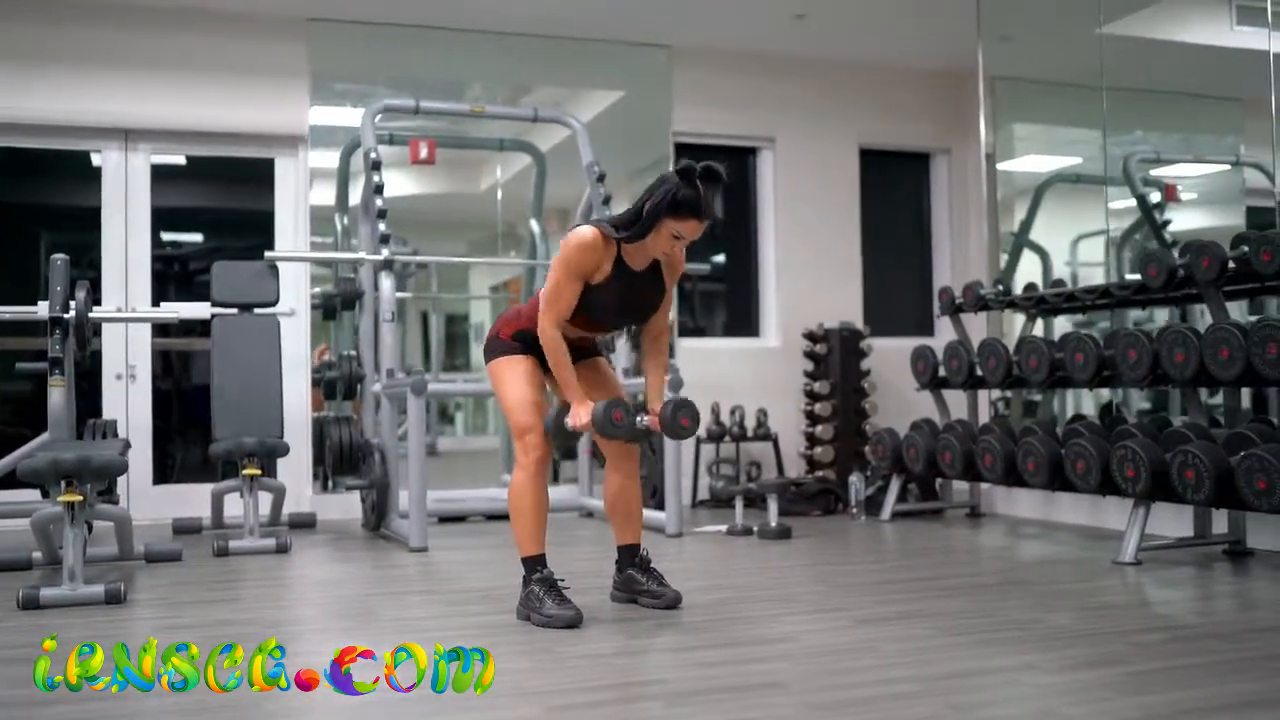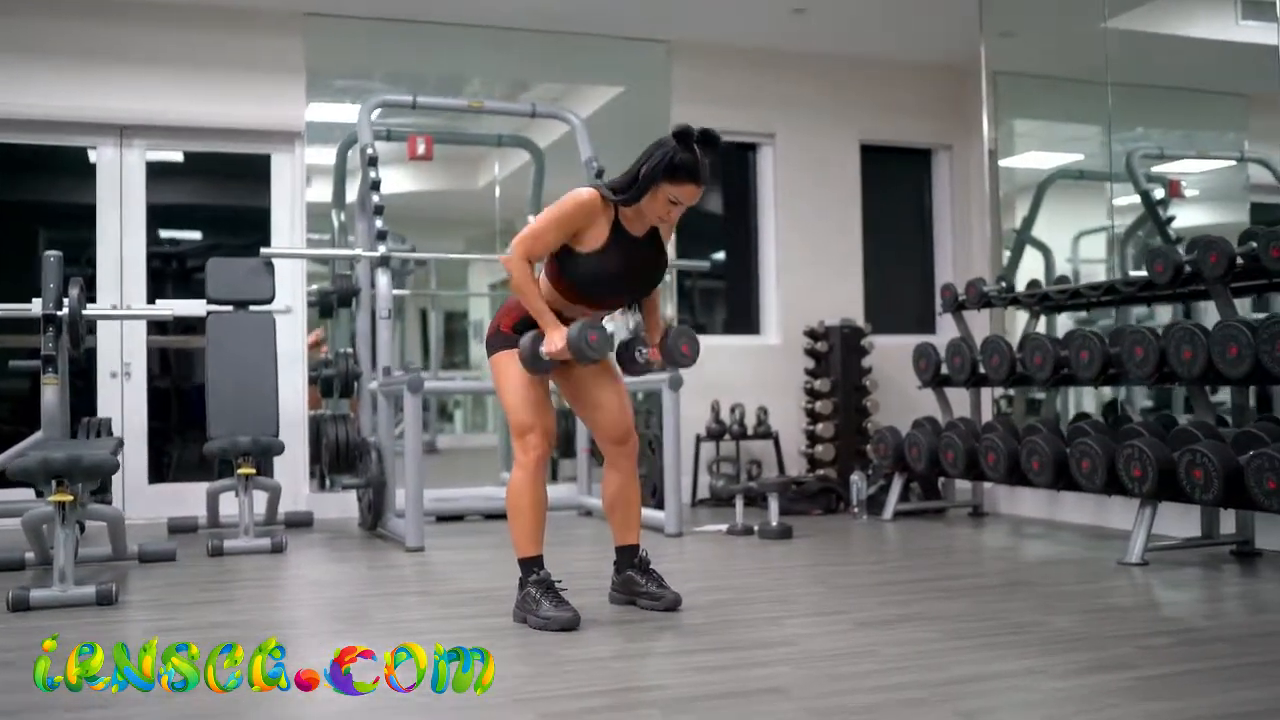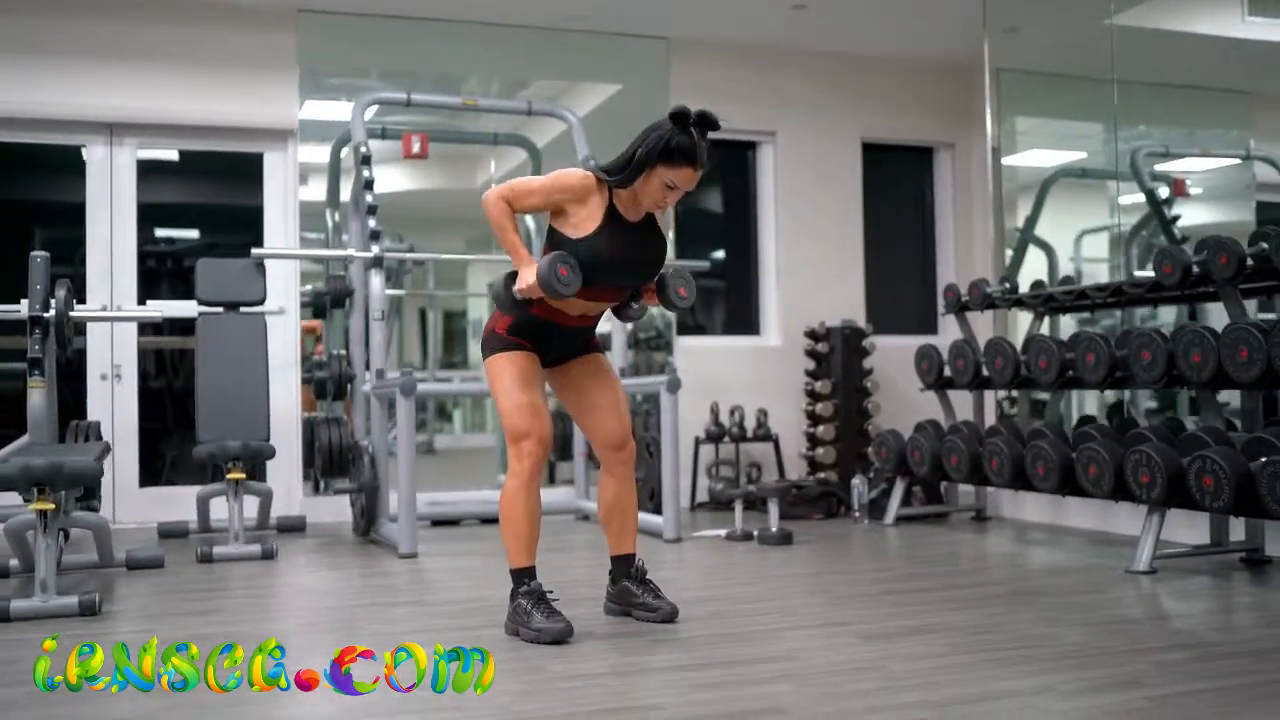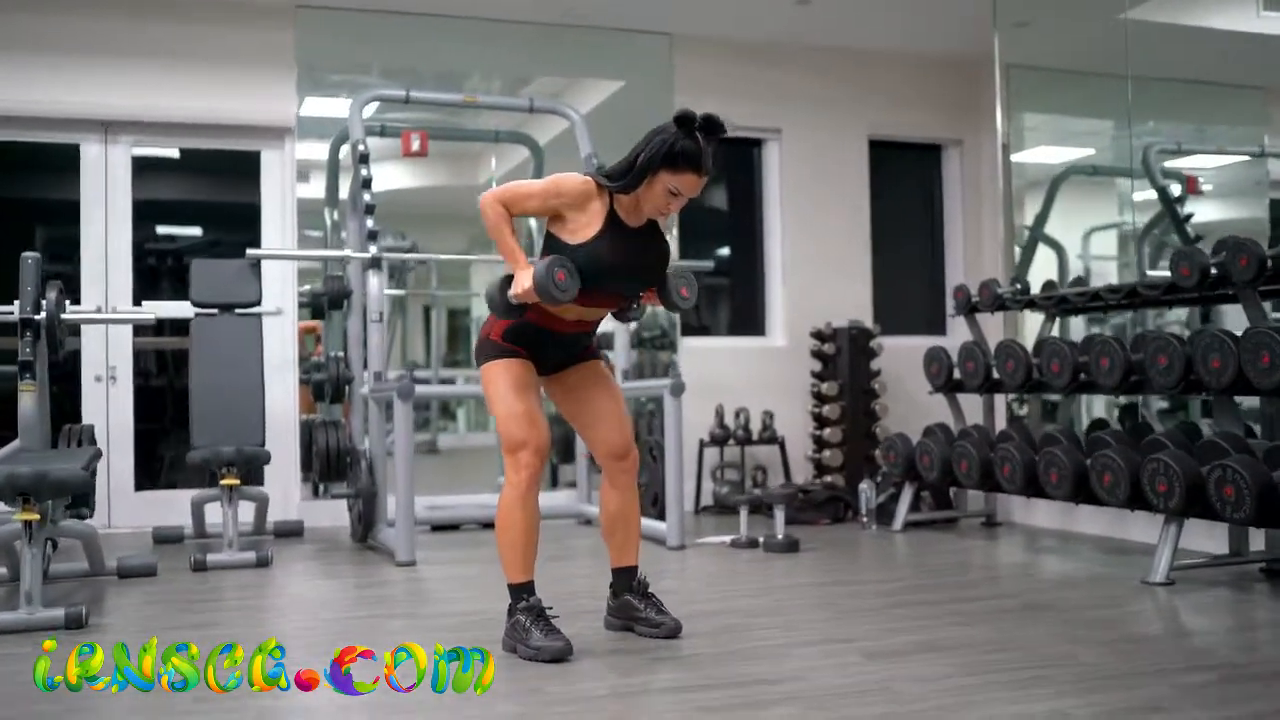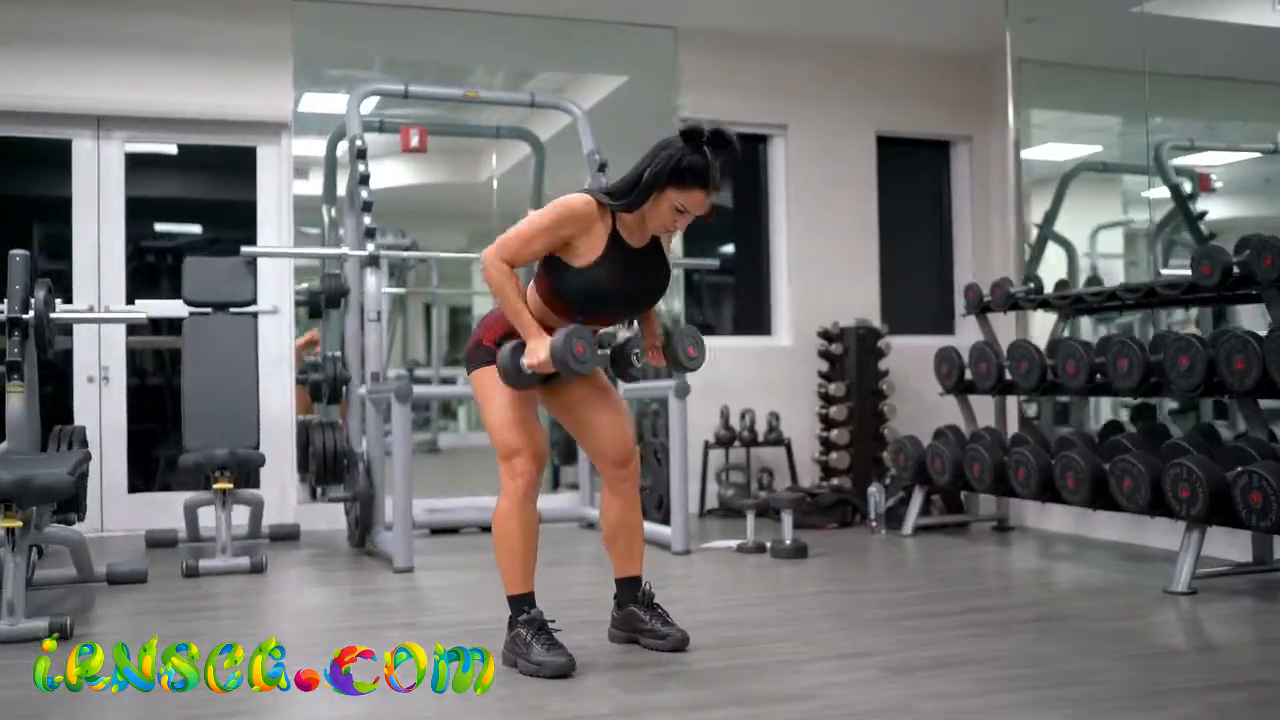
dt=0.2s
person 1, frame 1
left shoulder: (670, 262)
right shoulder: (588, 243)
left elbow: (656, 334)
right elbow: (549, 326)
left wrist: (655, 402)
right wrist: (577, 402)
left hip: (580, 346)
right hip: (520, 341)
left knee: (626, 441)
right knee: (536, 443)
left ankle: (630, 568)
right ankle: (535, 583)
person 1, frame 2
left shoulder: (661, 226)
right shoulder: (586, 205)
left elbow: (647, 285)
right elbow: (515, 257)
left wrist: (654, 337)
right wrist: (550, 327)
right hip: (523, 330)
left knee: (623, 440)
right knee: (535, 442)
left ankle: (629, 569)
right ankle: (532, 584)
person 1, frame 3
left shoulder: (654, 210)
right shoulder: (580, 188)
right elbow: (495, 199)
left wrist: (646, 288)
right wrist: (526, 264)
left hip: (577, 338)
right hip: (519, 329)
left knee: (620, 447)
right knee: (531, 448)
left ankle: (624, 579)
right ankle: (524, 595)
person 1, frame 4
left shoulder: (655, 214)
right shoulder: (579, 193)
right elbow: (492, 201)
left wrist: (648, 289)
right wrist: (521, 268)
left hip: (576, 345)
right hip: (514, 336)
left knee: (622, 455)
right knee: (528, 458)
left ankle: (626, 593)
right ankle: (522, 611)
person 1, frame 5
left shoulder: (660, 232)
right shoulder: (580, 213)
right elbow: (494, 260)
left wrist: (651, 338)
right wrist: (534, 339)
right hip: (506, 346)
left knee: (623, 460)
right knee: (524, 465)
left ankle: (630, 605)
right ankle: (522, 625)
